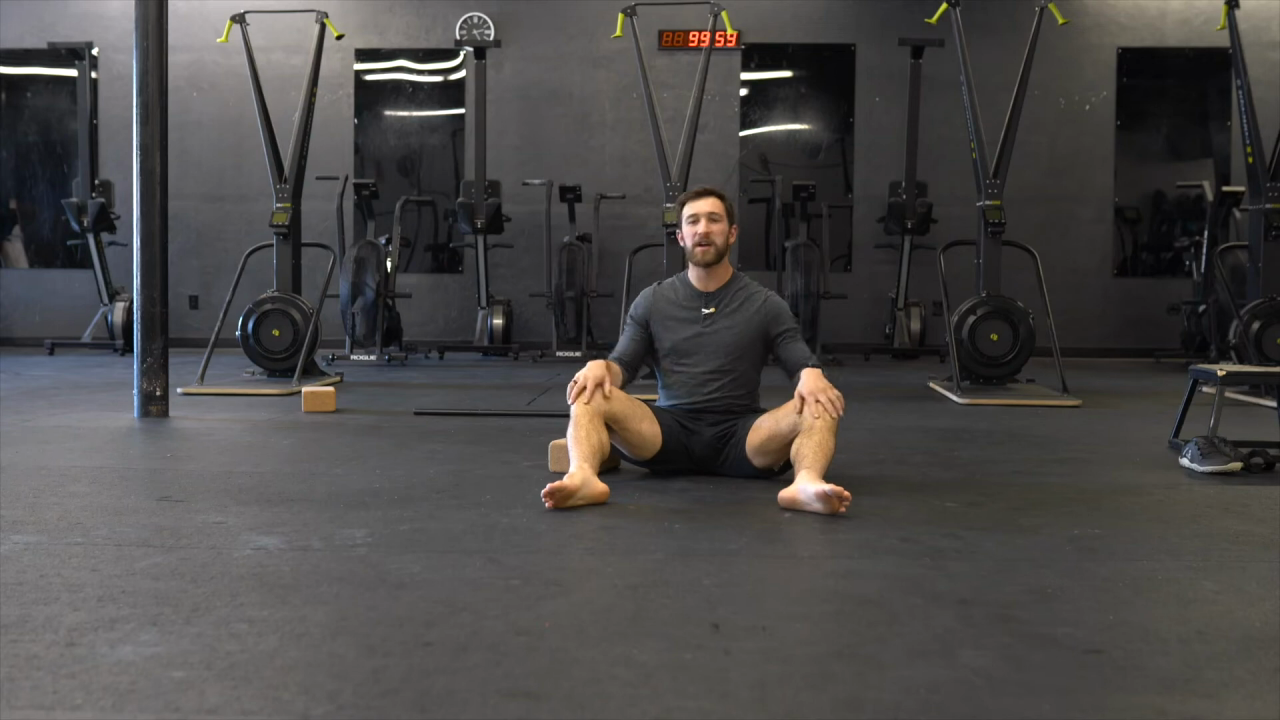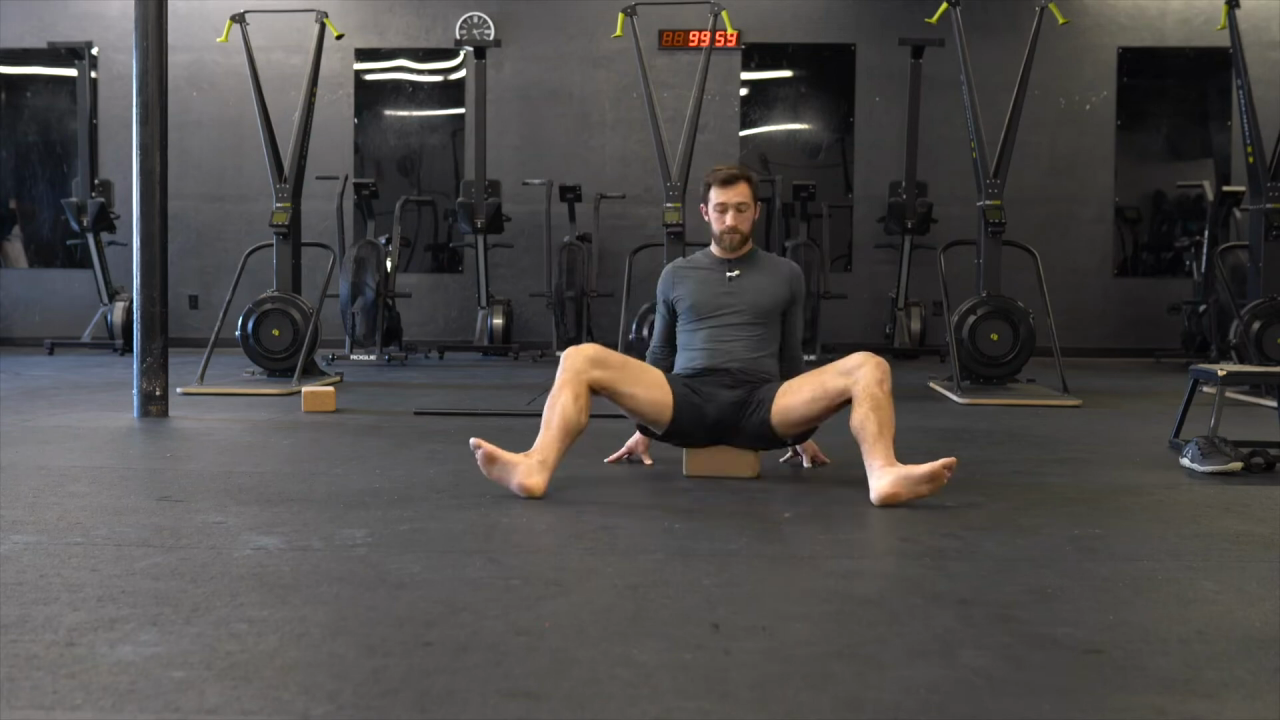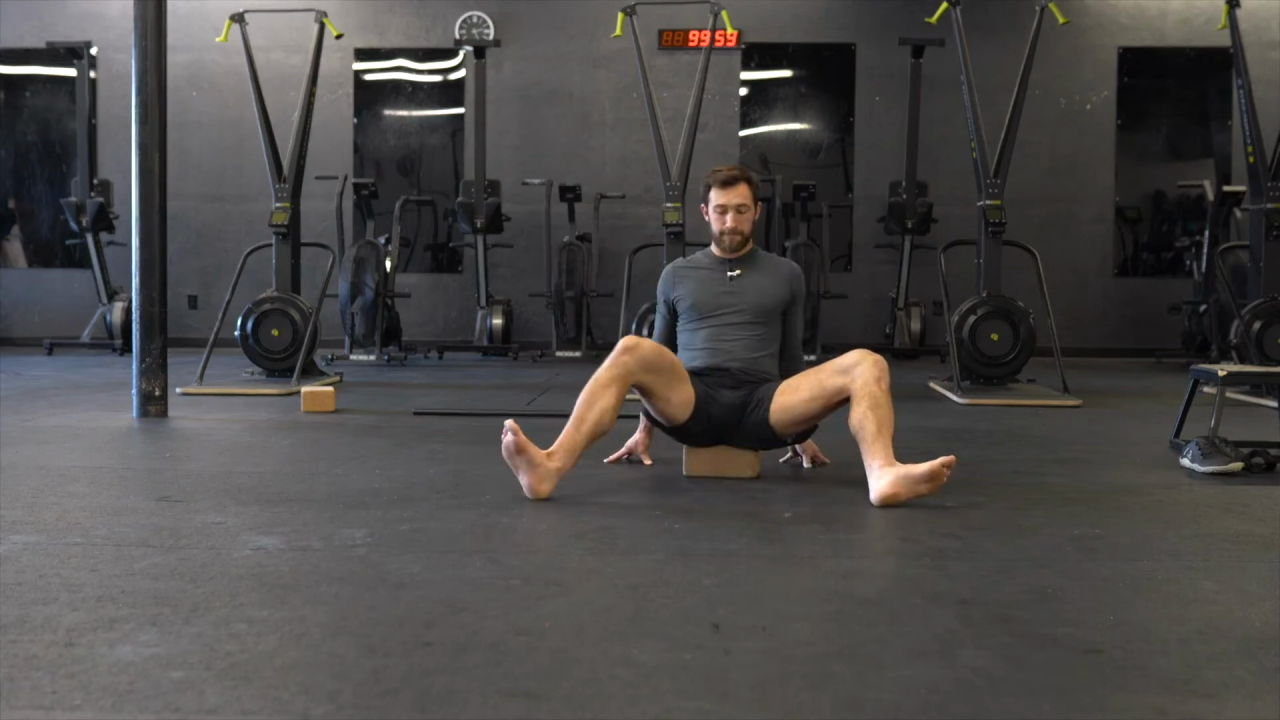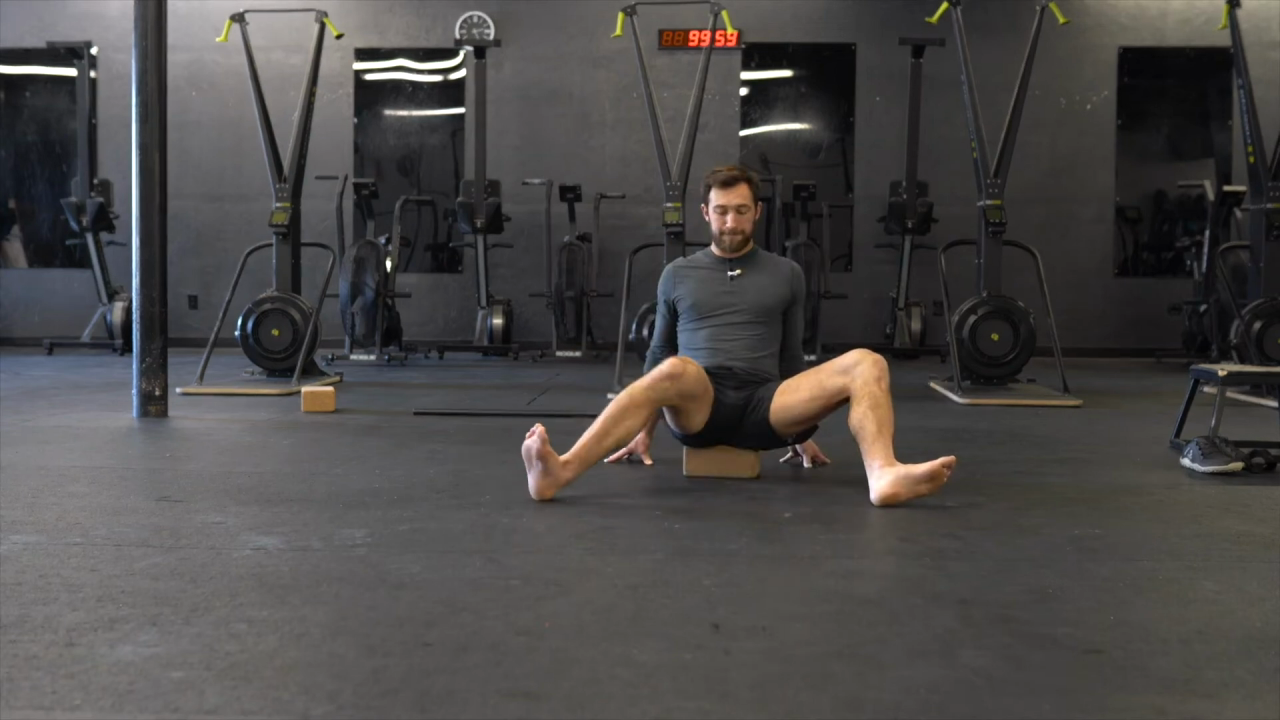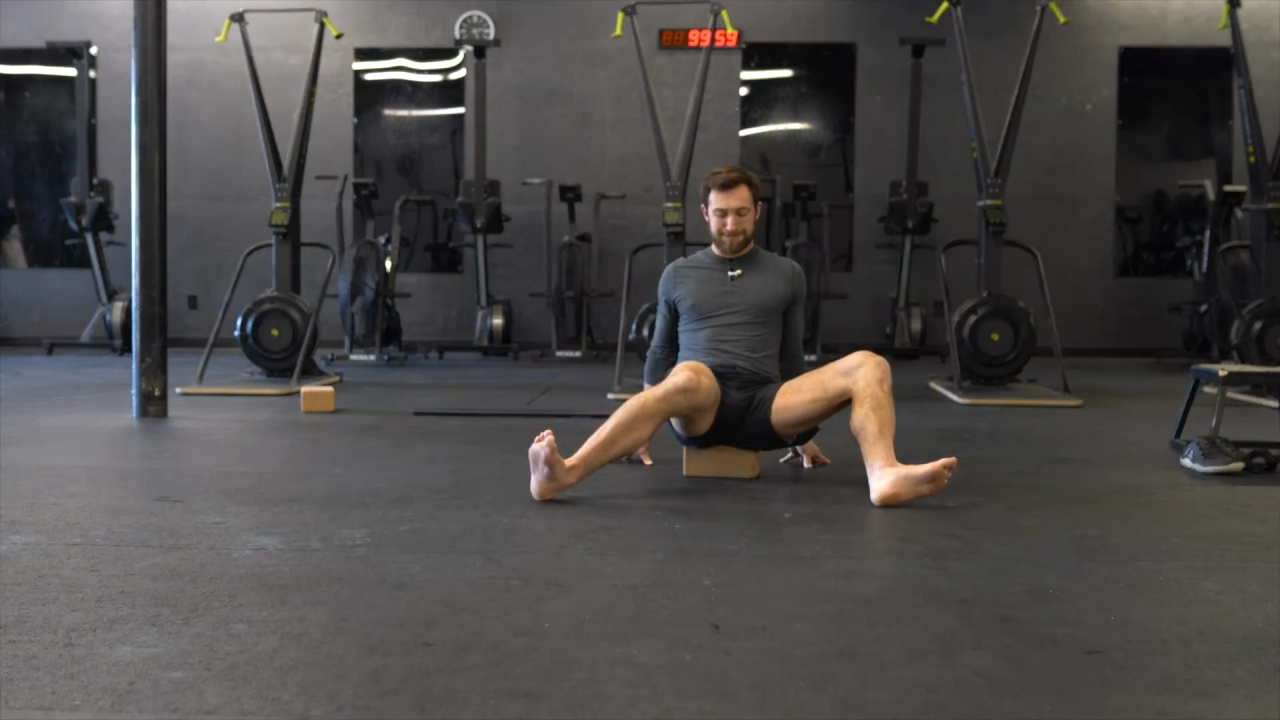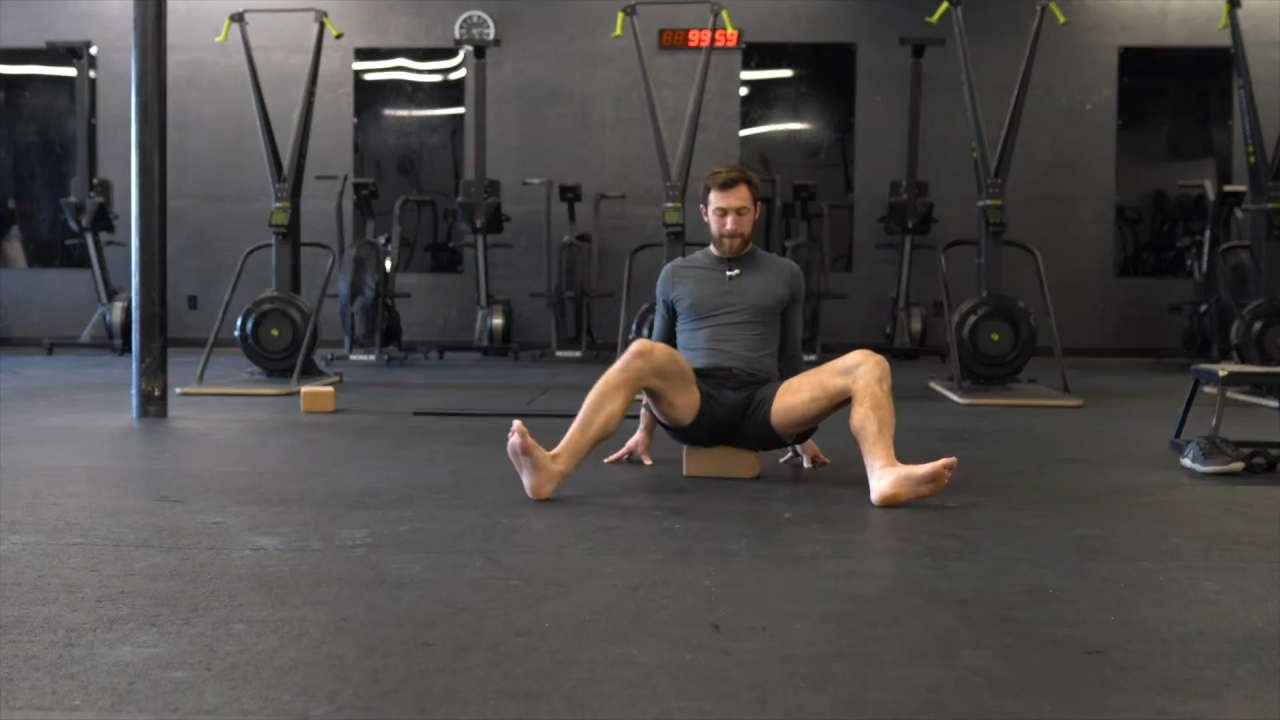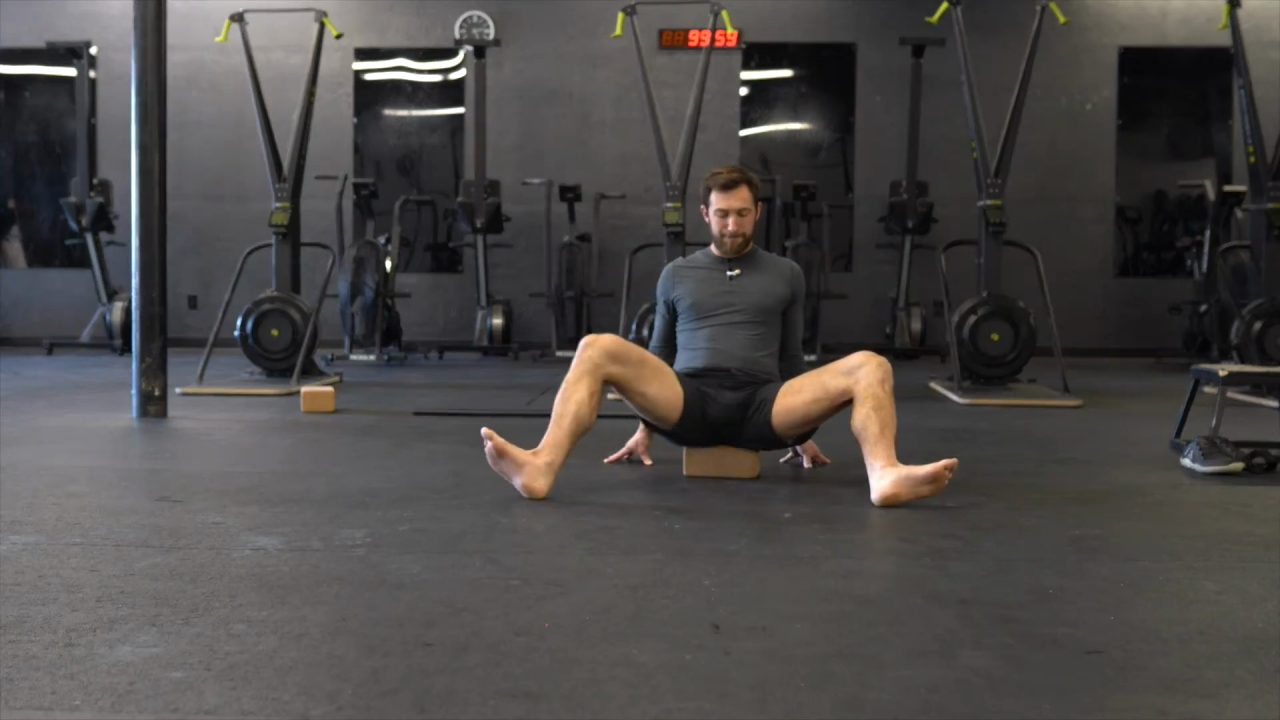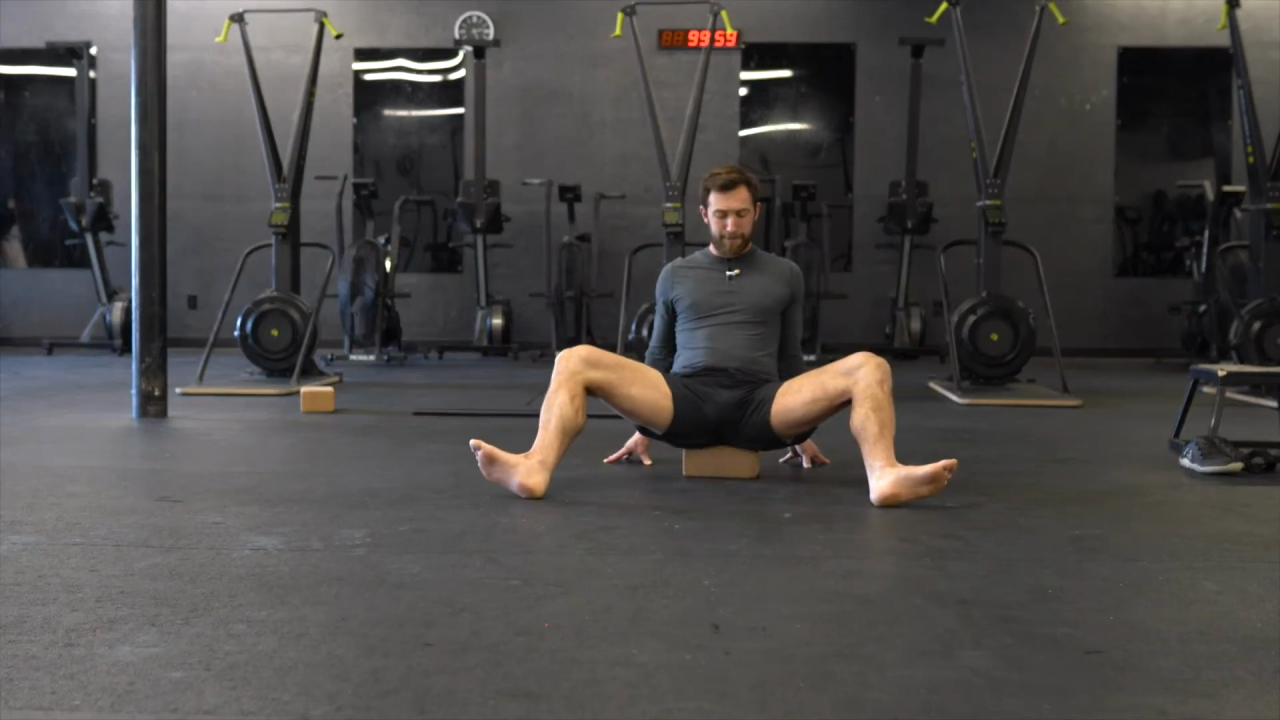
dt=0.3s
person 1, frame 1
left shoulder: (764, 304)
right shoulder: (653, 302)
left elbow: (803, 364)
right elbow: (622, 368)
left wrist: (810, 374)
right wrist: (600, 367)
left hip: (740, 434)
right hip: (670, 432)
left knee: (822, 403)
right knee: (589, 394)
left ankle: (806, 484)
right ankle: (583, 479)
person 1, frame 2
left shoulder: (785, 275)
right shoulder: (677, 275)
left elbow: (790, 358)
right elbow: (661, 354)
left wrist: (799, 427)
right wrist: (644, 425)
left hip: (758, 406)
right hip: (689, 402)
left knee: (869, 367)
right knee: (581, 360)
left ankle: (884, 475)
right ankle: (535, 469)
person 1, frame 3
left shoulder: (785, 275)
right shoulder: (677, 275)
left elbow: (790, 358)
right elbow: (662, 354)
left wrist: (801, 429)
right wrist: (645, 430)
left hip: (760, 407)
right hip: (691, 404)
left knee: (866, 365)
right knee: (634, 351)
left ankle: (883, 475)
right ankle: (551, 468)
person 1, frame 4
left shoulder: (786, 274)
right shoulder: (677, 275)
right elbow: (660, 354)
left wrist: (800, 429)
right wrist: (644, 428)
left hip: (762, 406)
right hip: (696, 407)
left knee: (867, 364)
right knee: (673, 369)
left ankle: (883, 475)
right ankle: (562, 471)
person 1, frame 5
left shoulder: (786, 274)
right shoulder: (678, 275)
right elbow: (661, 355)
left wrist: (801, 431)
right wrist: (646, 429)
left hip: (763, 406)
right hip: (697, 411)
left knee: (869, 367)
right knee: (690, 378)
left ankle: (884, 476)
right ankle: (565, 474)
person 1, frame 6
left shoulder: (785, 274)
right shoulder: (676, 274)
left elbow: (789, 358)
right elbow: (657, 356)
left wrist: (800, 428)
right wrist: (644, 429)
left hip: (761, 407)
right hip: (691, 404)
left knee: (867, 365)
right knee: (644, 354)
left ankle: (884, 475)
right ankle: (554, 469)
person 1, frame 7
left shoulder: (785, 274)
right shoulder: (677, 275)
left elbow: (790, 358)
right elbow: (660, 355)
left wrist: (801, 430)
right wrist: (645, 428)
left hip: (760, 406)
right hip: (690, 404)
left knee: (870, 367)
right knee: (597, 349)
left ankle: (885, 476)
right ankle: (543, 468)
person 1, frame 8
left shoulder: (785, 275)
right shoulder: (676, 275)
left elbow: (789, 359)
right elbow: (659, 356)
left wrist: (800, 428)
right wrist: (642, 425)
left hip: (758, 404)
right hip: (688, 401)
left knee: (869, 368)
right knee: (575, 362)
left ankle: (884, 476)
right ankle: (536, 468)
